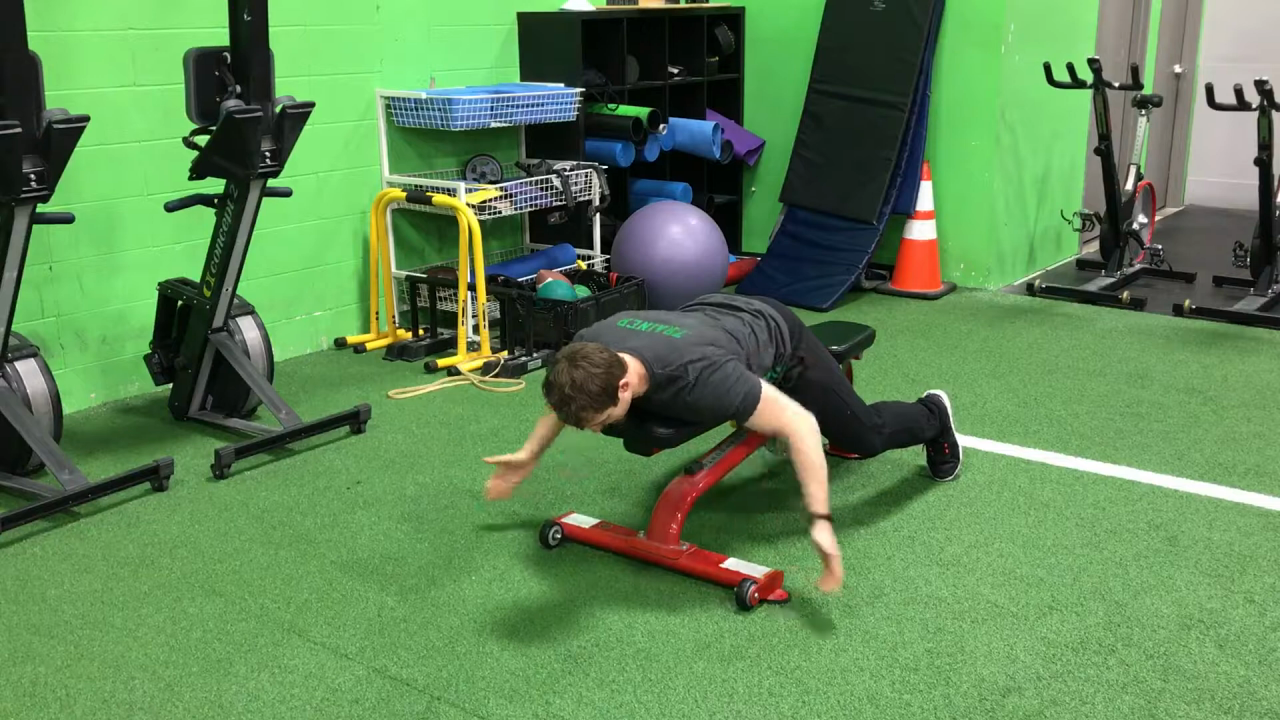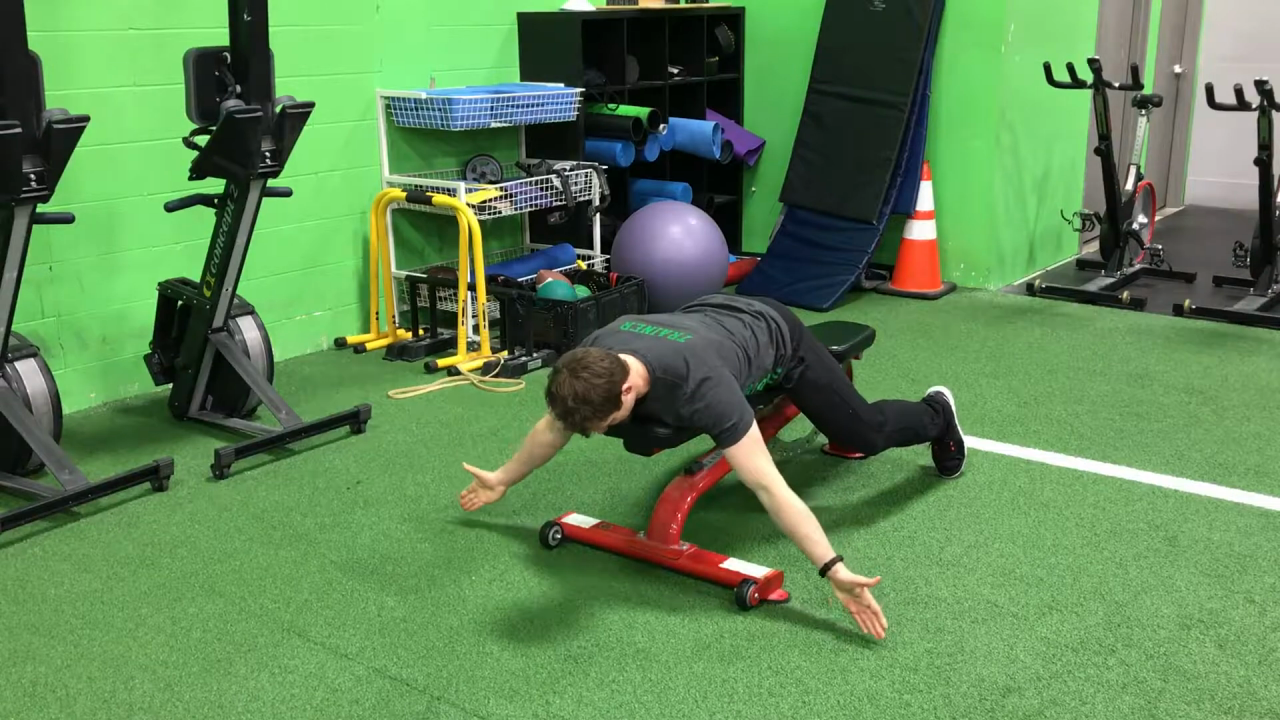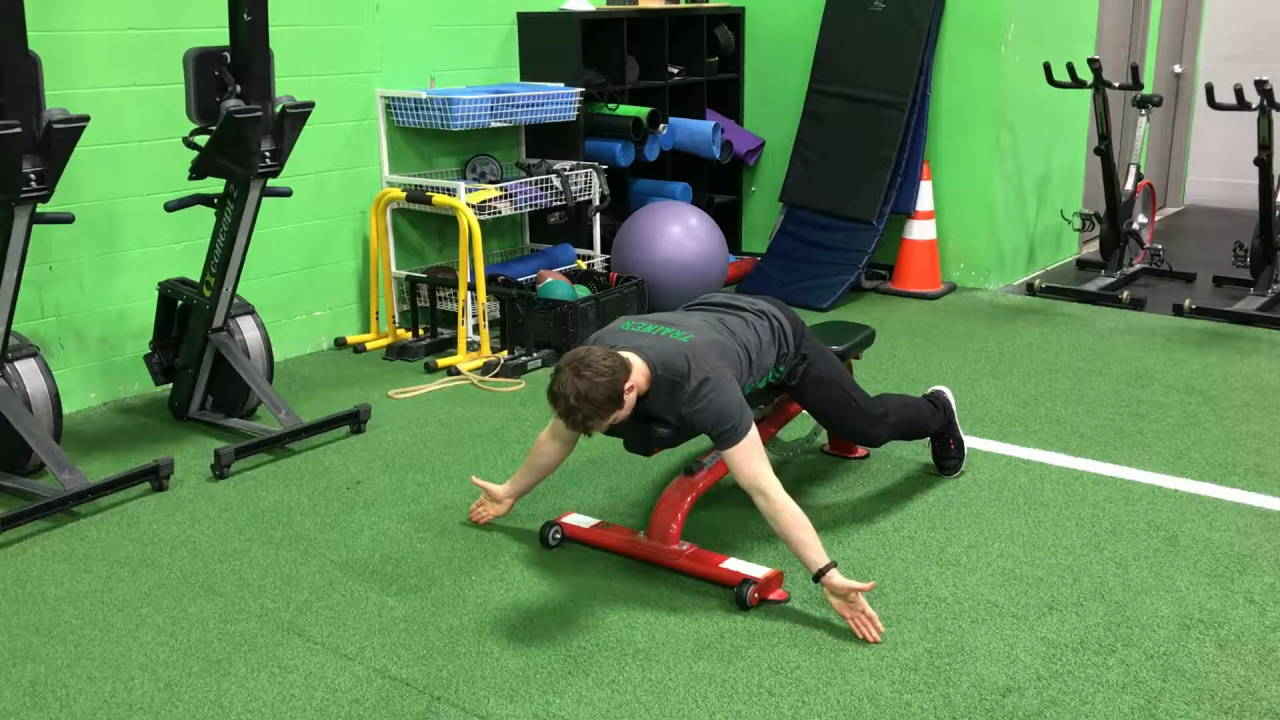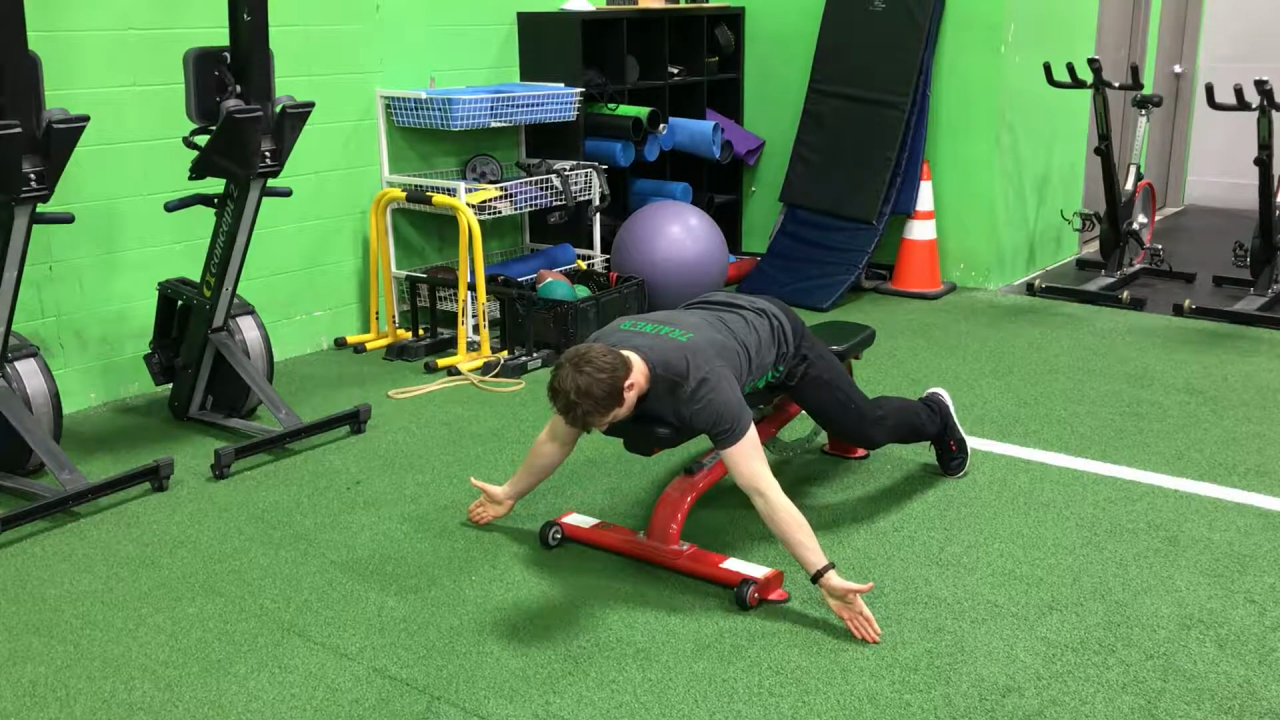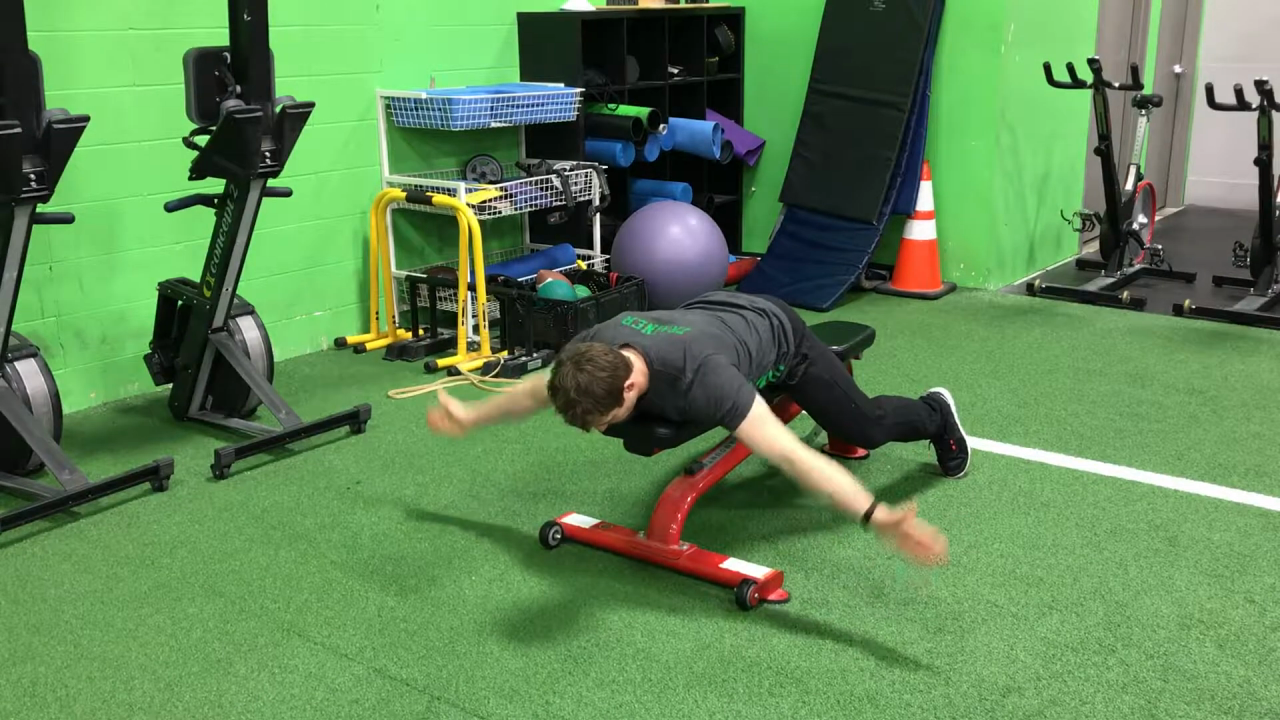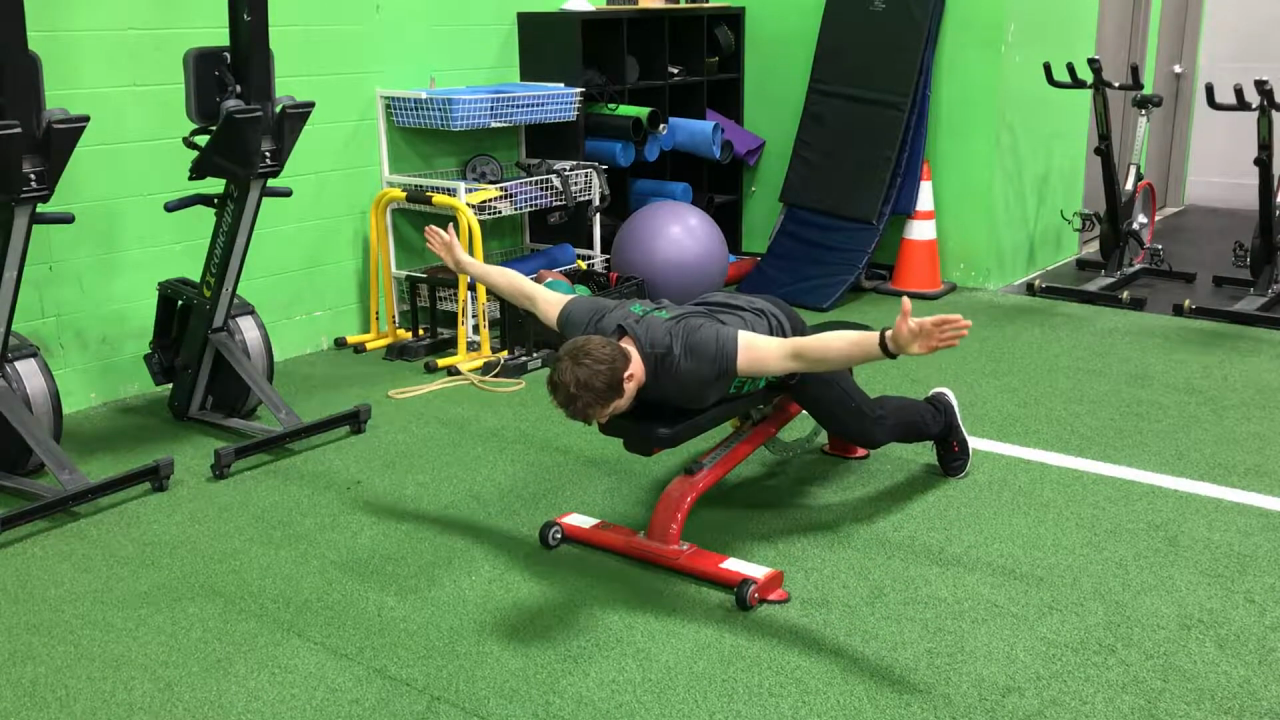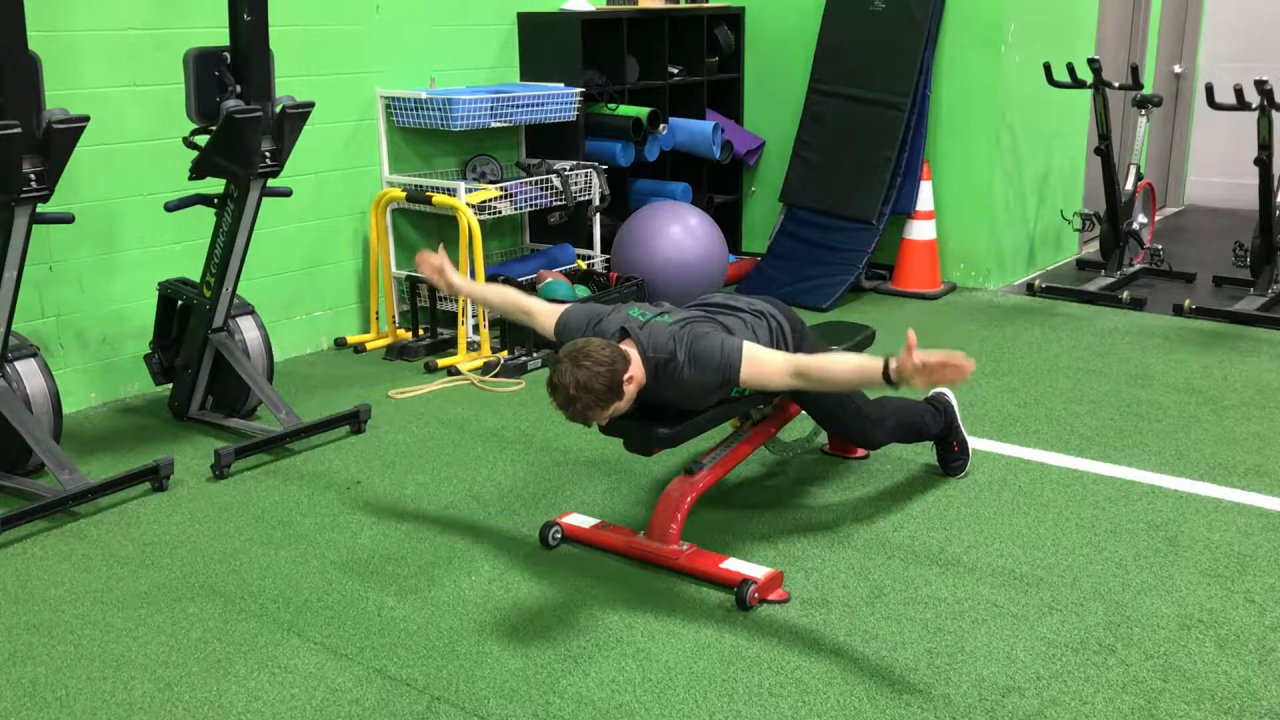
dt=0.5s
person 1, frame 1
left shoulder: (696, 377)
right shoulder: (588, 351)
left elbow: (800, 423)
right elbow: (567, 399)
left wrist: (819, 521)
right wrist: (529, 454)
left hip: (776, 338)
right hip: (717, 315)
left knee: (863, 433)
left ankle: (932, 417)
person 1, frame 2
left shoulder: (698, 387)
right shoulder: (591, 362)
left elbow: (767, 486)
right elbow: (554, 426)
left wrist: (834, 570)
right wrist: (502, 480)
left hip: (776, 337)
right hip: (718, 316)
left knee: (865, 431)
left ankle: (936, 415)
person 1, frame 3
left shoulder: (699, 387)
right shoulder: (592, 364)
left elbow: (765, 490)
right elbow: (558, 435)
left wrist: (828, 576)
right wrist: (510, 492)
left hip: (776, 335)
right hip: (718, 314)
left knee: (868, 424)
left ankle: (936, 412)
person 1, frame 4
left shoulder: (699, 385)
right shoulder: (592, 363)
left elbow: (762, 490)
right elbow: (557, 436)
left wrist: (825, 577)
right wrist: (509, 493)
left hip: (777, 335)
right hip: (720, 313)
left knee: (866, 425)
left ankle: (934, 415)
person 1, frame 5
left shoulder: (695, 377)
right shoulder: (593, 350)
left elbow: (790, 455)
right elbow: (533, 392)
left wrist: (874, 515)
right wrist: (470, 415)
left hip: (775, 333)
right hip: (715, 313)
left knee: (861, 423)
left ankle: (933, 413)
person 1, frame 6
left shoulder: (686, 355)
right shoulder: (590, 327)
left elbow: (799, 354)
right elbow: (532, 293)
left wrist: (891, 343)
right wrist: (465, 263)
left hip: (777, 334)
right hip: (721, 315)
left knee: (864, 426)
left ankle: (938, 417)
person 1, frame 7
left shoulder: (687, 358)
right shoulder: (593, 333)
left elbow: (802, 370)
right elbow: (529, 304)
left wrist: (895, 370)
right wrist: (458, 283)
left hip: (778, 335)
right hip: (723, 317)
left knee: (865, 426)
left ankle: (935, 417)
